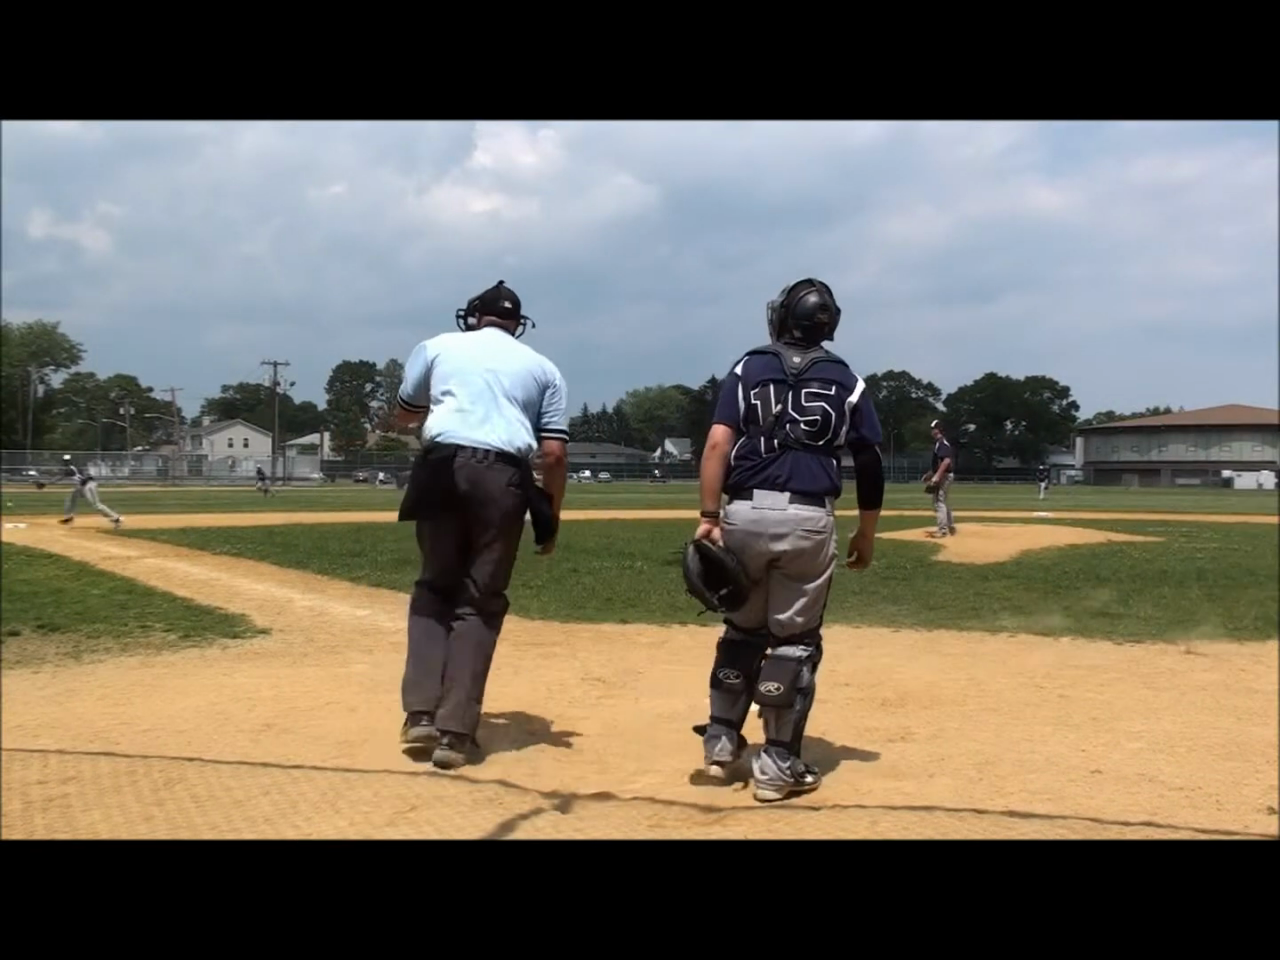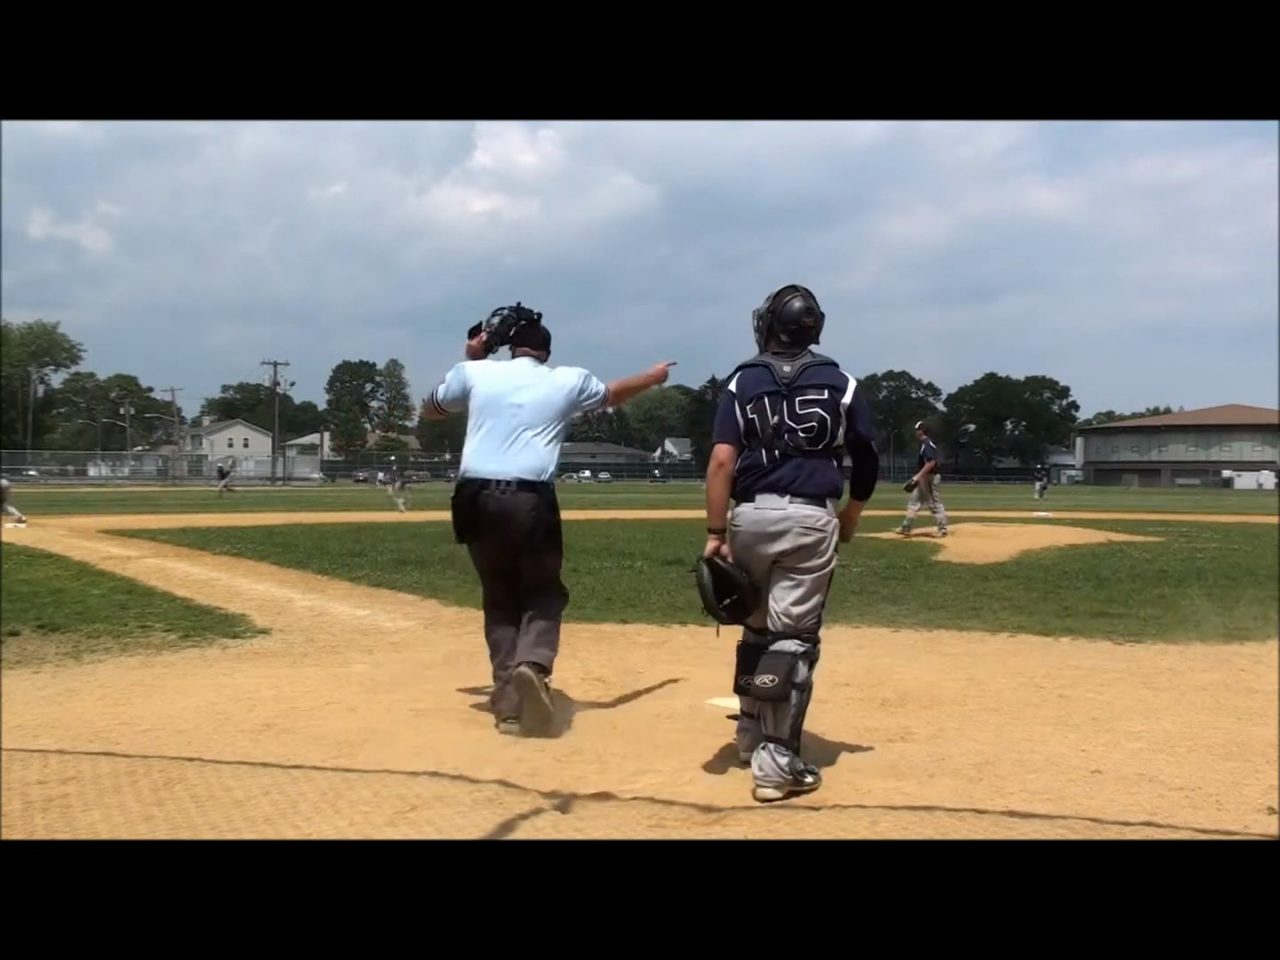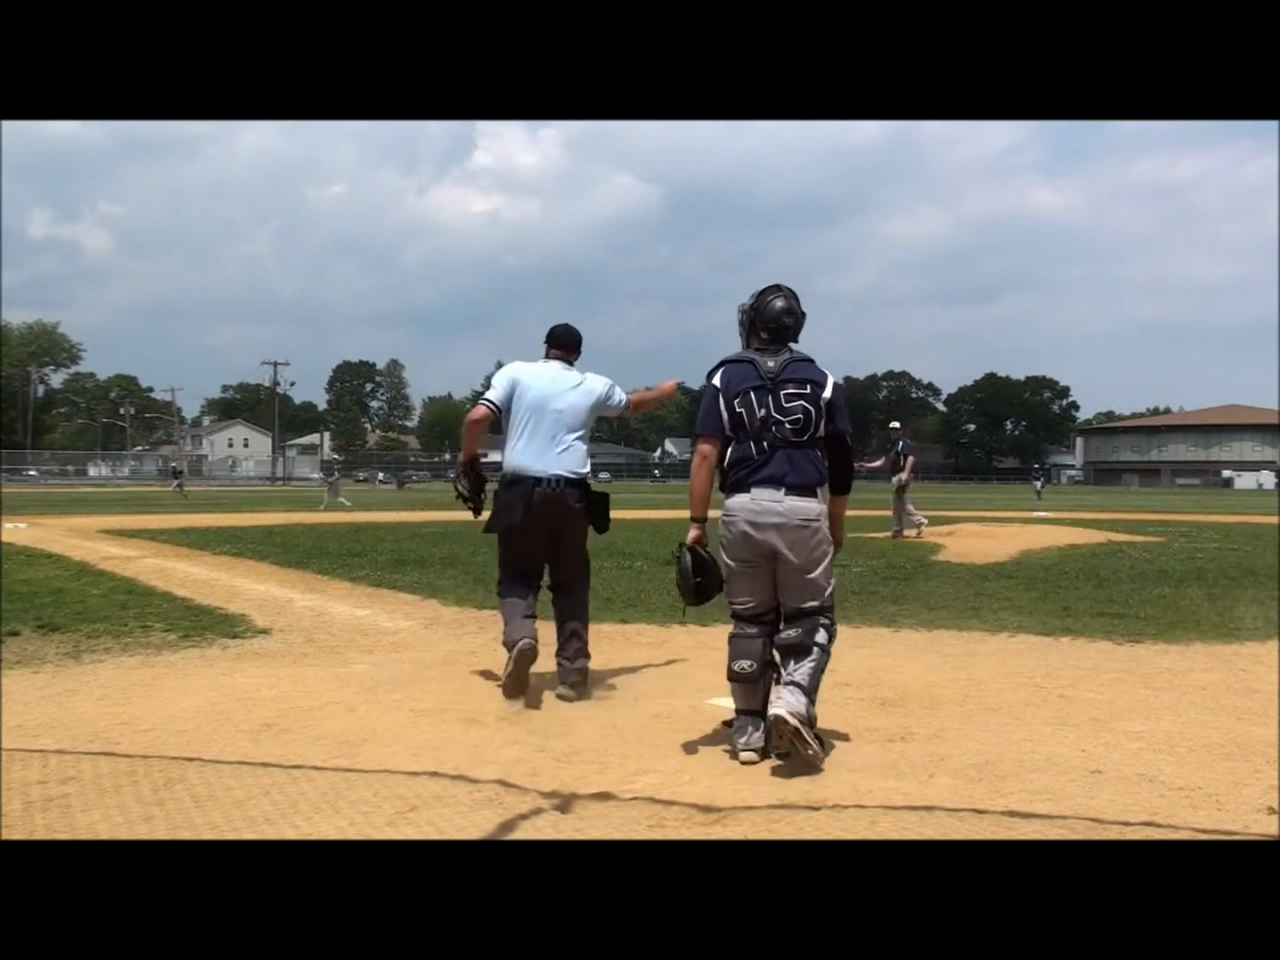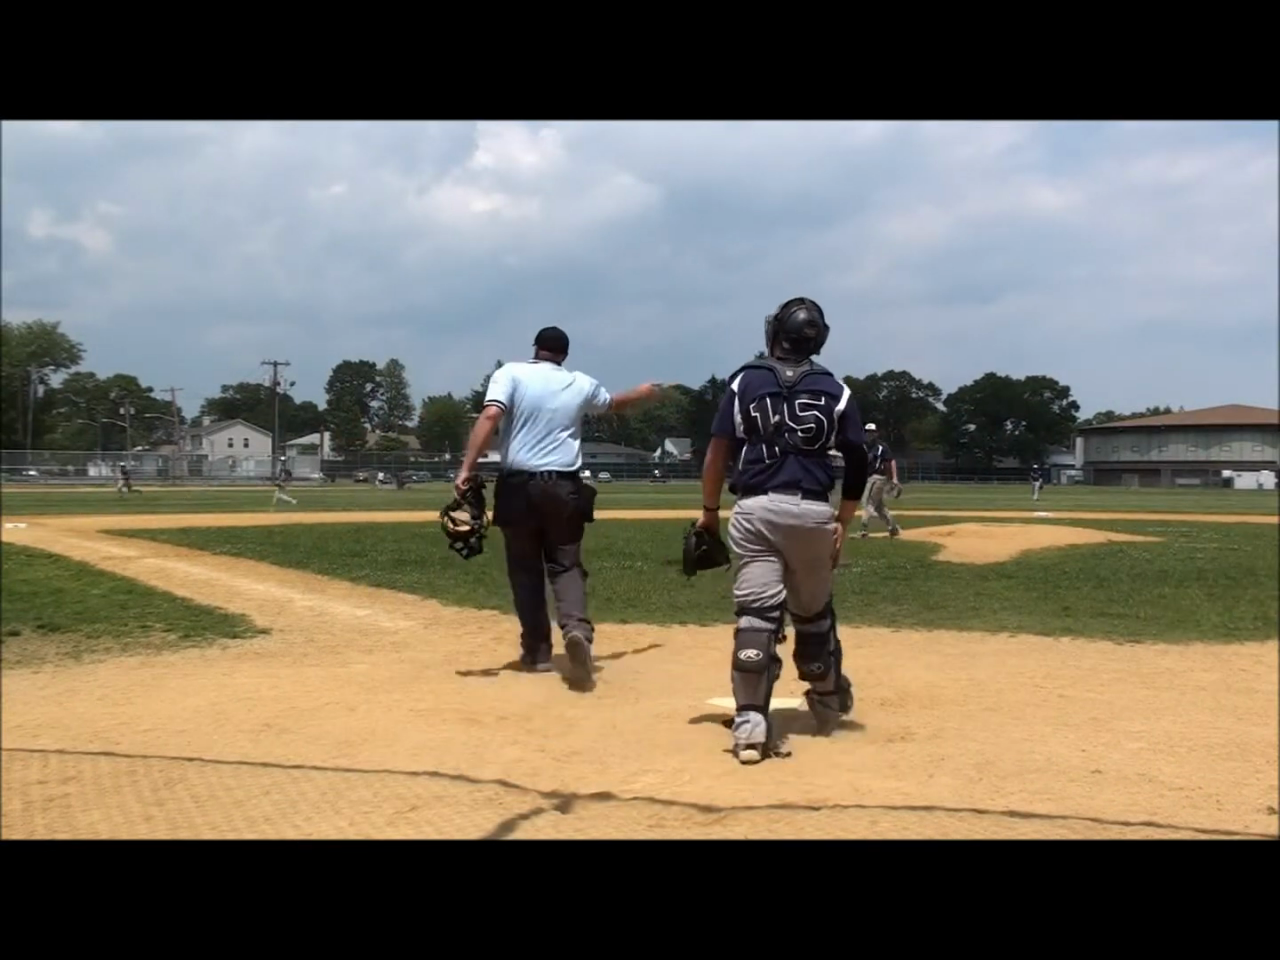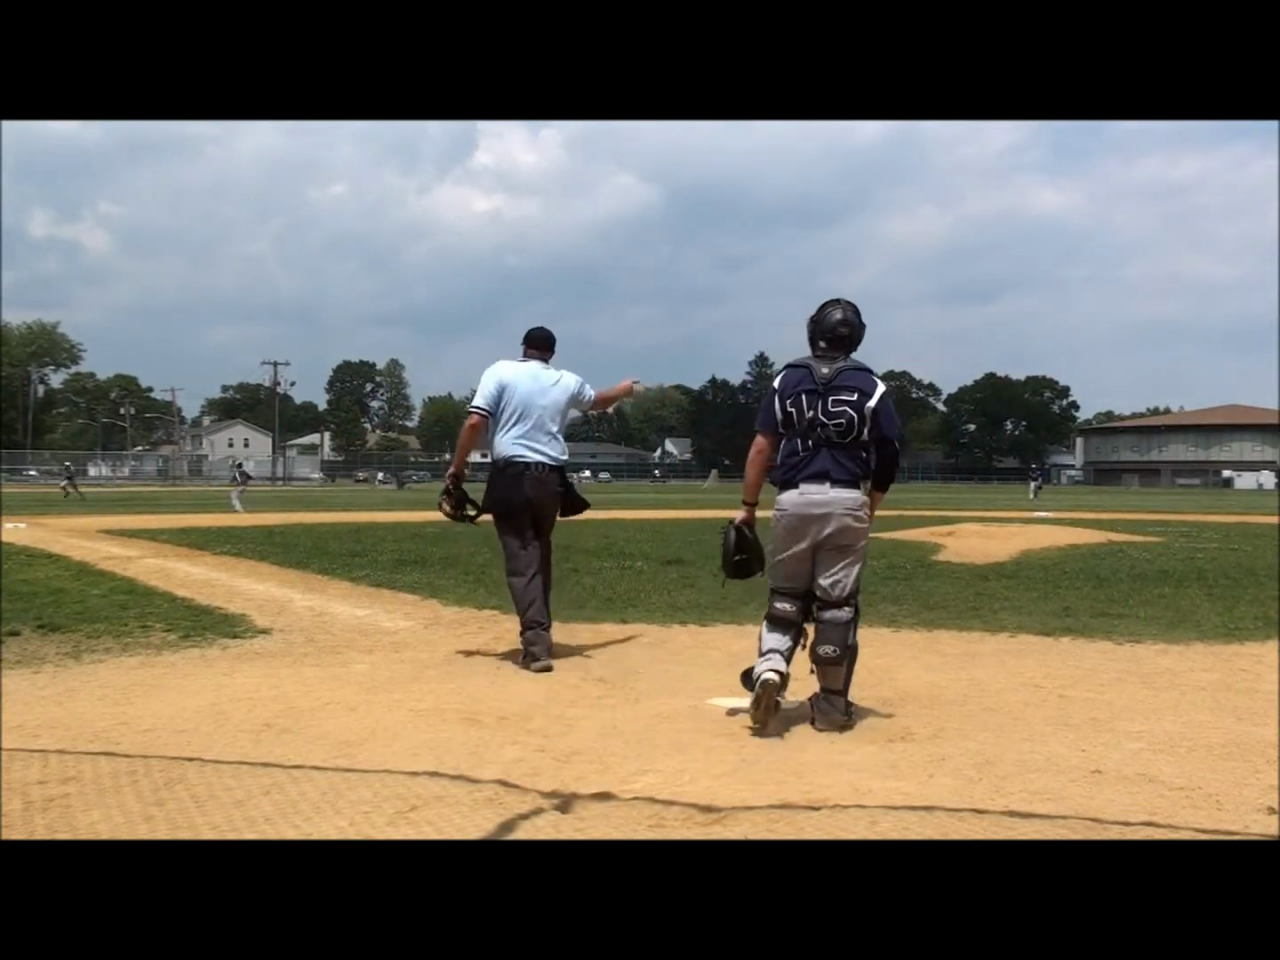
dt=0.4s
person 1, frame 1
left shoulder: (747, 369)
right shoulder: (846, 381)
left elbow: (718, 443)
right elbow: (870, 465)
left wrist: (708, 516)
right wrist: (867, 533)
left hip: (745, 514)
right hip: (808, 519)
left knee: (742, 633)
right knee: (796, 641)
left ankle: (720, 746)
right ankle: (777, 765)
person 1, frame 2
left shoulder: (742, 381)
right shoulder: (840, 383)
left elbow: (722, 461)
right elbow: (866, 461)
left wrist: (715, 533)
right wrist: (851, 515)
left hip: (751, 517)
right hip: (810, 518)
left knee: (756, 628)
right knee: (792, 637)
left ankle: (752, 732)
right ankle: (777, 763)
person 1, frame 3
left shoulder: (726, 376)
right shoulder: (819, 379)
left elbow: (706, 454)
right elbow: (842, 458)
left wrist: (697, 522)
right wrist: (836, 517)
left hip: (743, 509)
right hip: (803, 508)
left knee: (749, 619)
right knee: (810, 613)
left ankle: (748, 731)
right ankle: (793, 700)
person 1, frame 4
left shoulder: (745, 382)
right shoulder: (835, 390)
left elbow: (717, 453)
right elbow: (857, 463)
left wrist: (709, 510)
right wrist: (843, 521)
left hip: (755, 510)
right hip: (811, 512)
left knee: (756, 617)
right knee: (813, 613)
left ankle: (750, 726)
right ankle: (826, 704)
person 1, frame 5
left shoulder: (786, 379)
right shoulder: (870, 386)
left elbow: (762, 448)
right elbow: (889, 456)
left wrist: (748, 507)
right wrist: (871, 506)
left hip: (793, 500)
right hip: (846, 502)
left knee: (787, 595)
right knee: (838, 603)
left ankle: (770, 665)
right ankle: (831, 703)
person 2, frame 1
left shoulder: (435, 347)
right shoulder: (543, 368)
left elbow: (405, 416)
right elbow: (554, 454)
right wrist: (551, 518)
left hip: (444, 470)
right hip: (504, 479)
left knee: (435, 591)
right knee: (481, 605)
left ankle: (423, 714)
right ankle: (456, 733)
person 2, frame 2
left shoulder: (474, 372)
right shoulder: (568, 380)
left elbow: (430, 410)
right elbow: (613, 394)
right wrist: (649, 377)
left hip: (477, 498)
right hip: (530, 499)
left knee: (501, 600)
right knee: (542, 594)
left ankle: (510, 702)
right ankle: (532, 666)
person 2, frame 3
left shoulder: (515, 373)
right shoulder: (595, 385)
left elbow: (477, 418)
right elbow: (632, 405)
left wrist: (468, 457)
right wrist: (663, 393)
left hip: (520, 493)
right hip: (570, 494)
left knee: (518, 580)
right knee: (571, 581)
left ankle: (521, 637)
right ankle: (572, 673)
person 2, frame 4
left shoulder: (511, 373)
right shoulder: (582, 384)
left elbow: (490, 416)
right elbow: (614, 403)
left wrist: (467, 467)
right wrist: (642, 393)
left hip: (519, 485)
right hip: (563, 487)
left knee: (525, 567)
right knee: (566, 565)
left ankle: (538, 651)
right ankle: (576, 630)
person 2, frame 5
left shoulder: (500, 372)
right shoulder: (568, 382)
left elbow: (475, 423)
right elbow: (598, 402)
left wrist: (457, 466)
right wrist: (624, 390)
left hip: (511, 477)
right hip: (551, 478)
left knee: (522, 561)
right knee: (539, 555)
left ankle: (538, 645)
right ankle: (539, 635)
